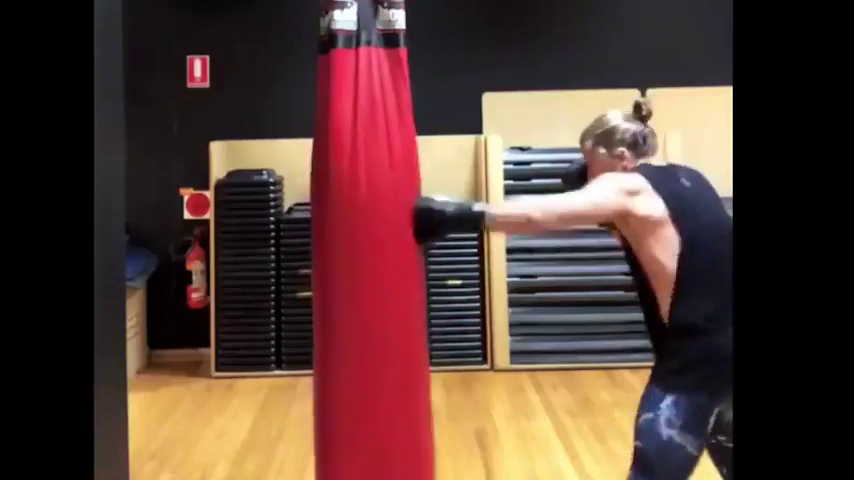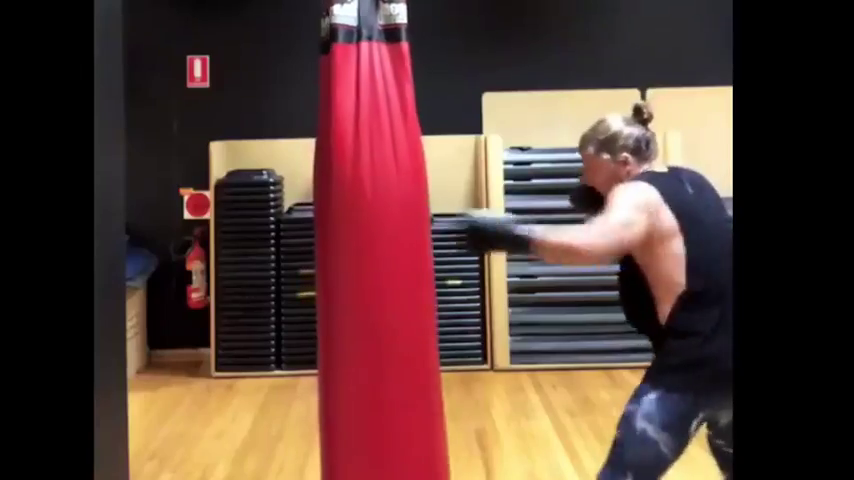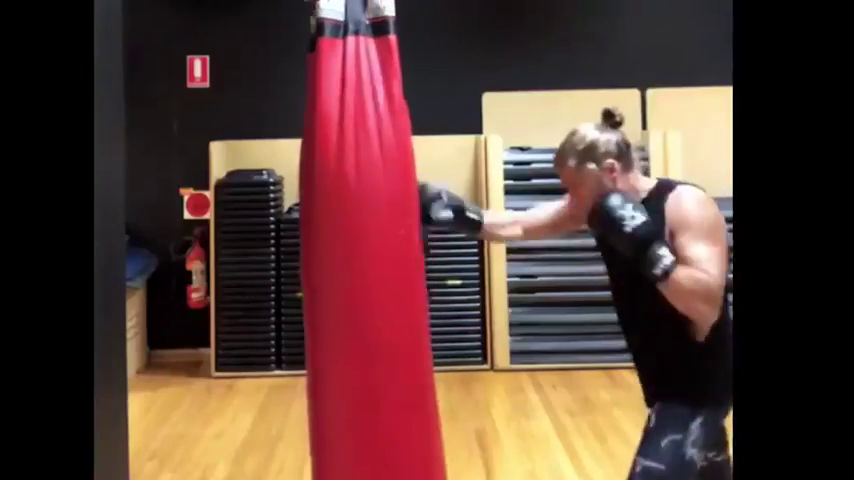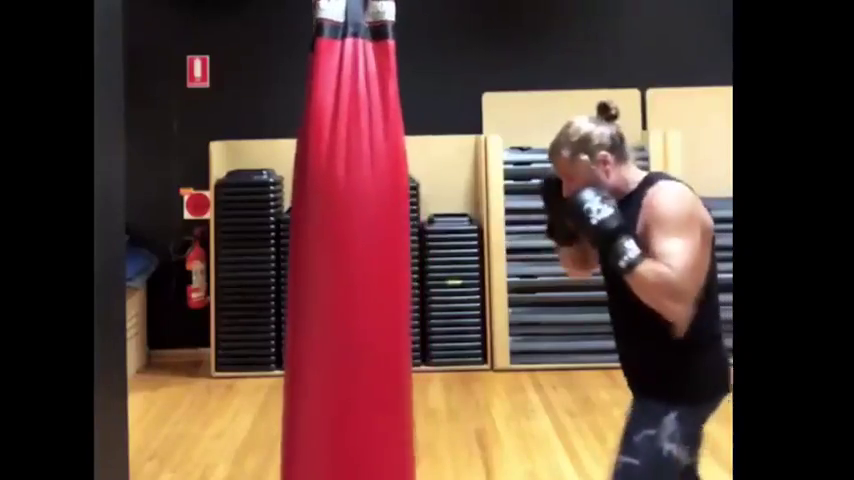
dt=0.3s
person 1, frame 1
left shoulder: (627, 186)
right shoulder: (687, 180)
left elbow: (541, 214)
left wrist: (461, 213)
left hip: (694, 360)
right hip: (721, 351)
person 1, frame 2
left shoulder: (637, 194)
right shoulder: (691, 184)
left elbow: (592, 245)
left wrist: (511, 234)
right wrist: (595, 203)
left hip: (689, 365)
right hip: (724, 358)
person 1, frame 3
left shoulder: (688, 205)
right shoulder: (599, 204)
left elbow: (706, 301)
right elbow: (524, 226)
left wrist: (649, 248)
right wrist: (464, 217)
left hip: (699, 380)
right hip: (666, 376)
person 1, frame 4
left shoulder: (667, 201)
right shoulder: (617, 201)
left elbow: (676, 298)
right elbow: (579, 263)
left wrist: (614, 241)
right wrist: (561, 224)
left hip: (682, 379)
right hip: (659, 374)
